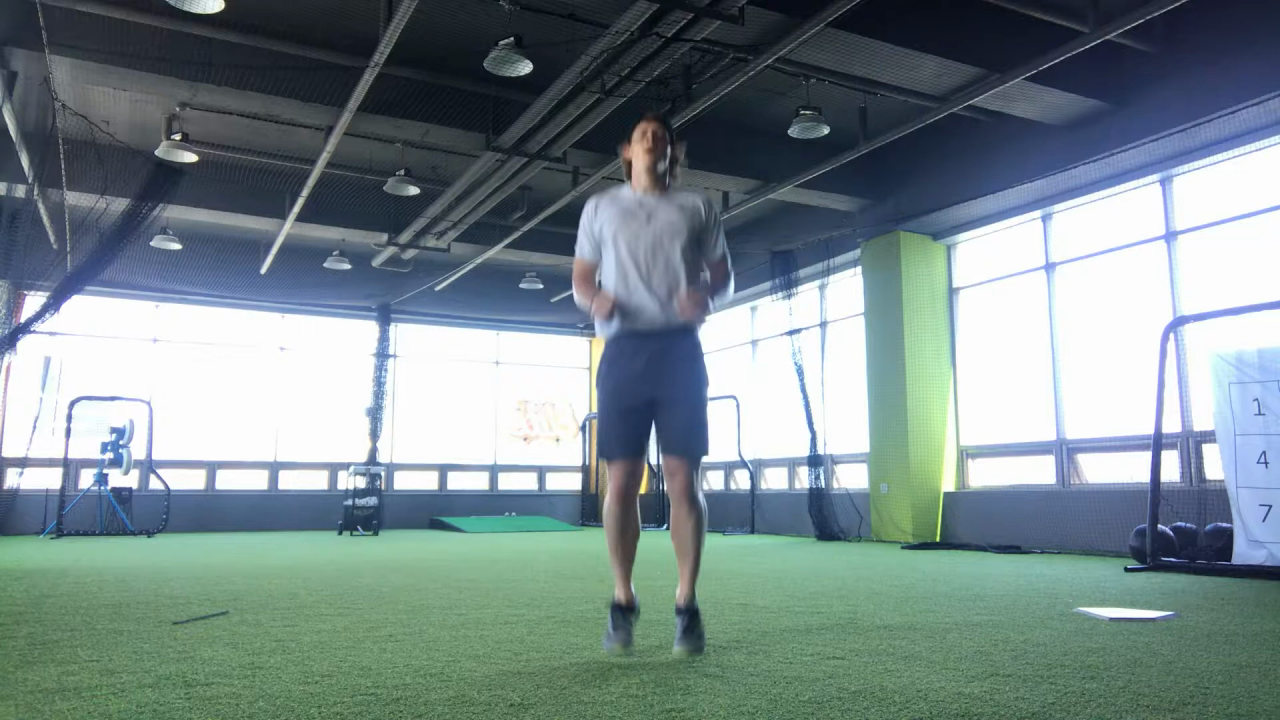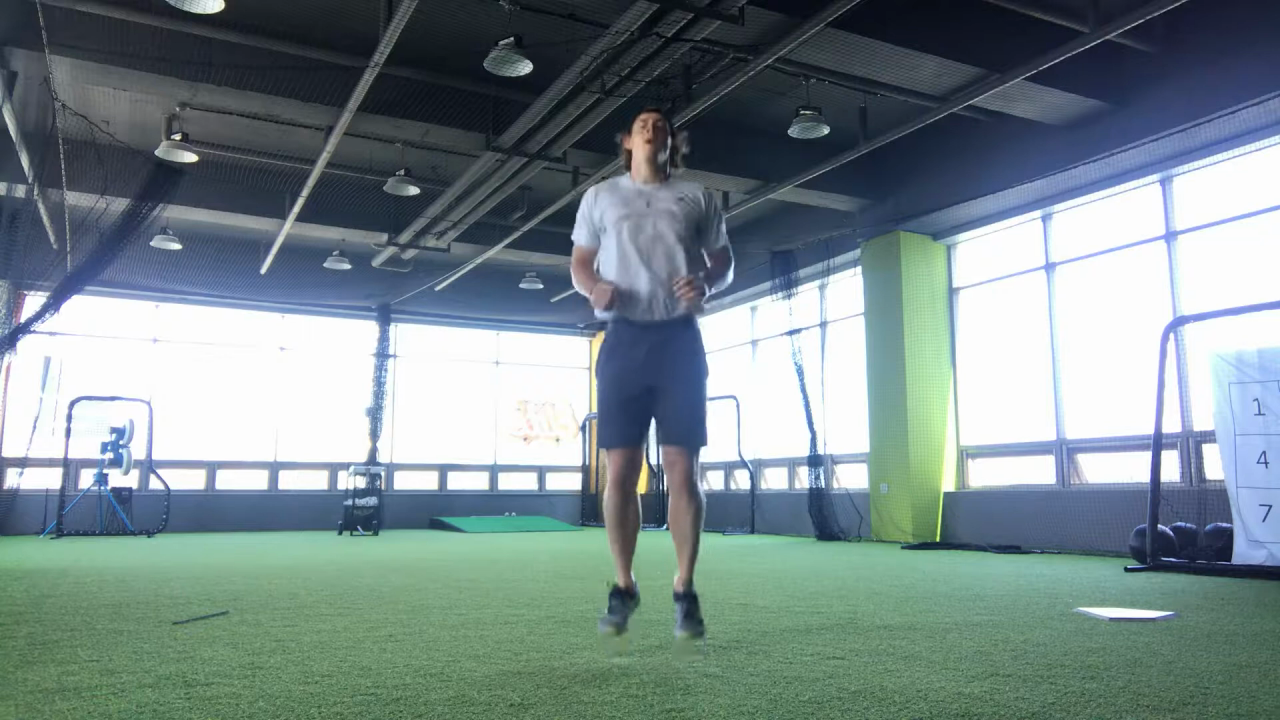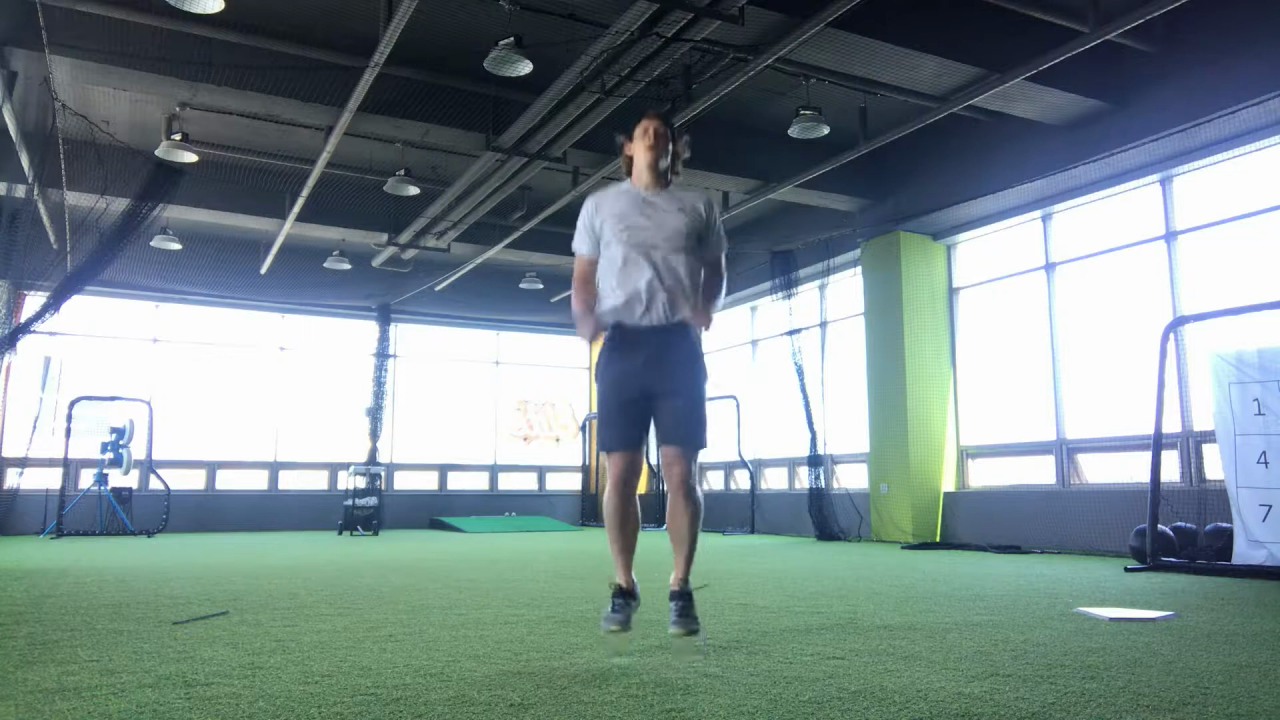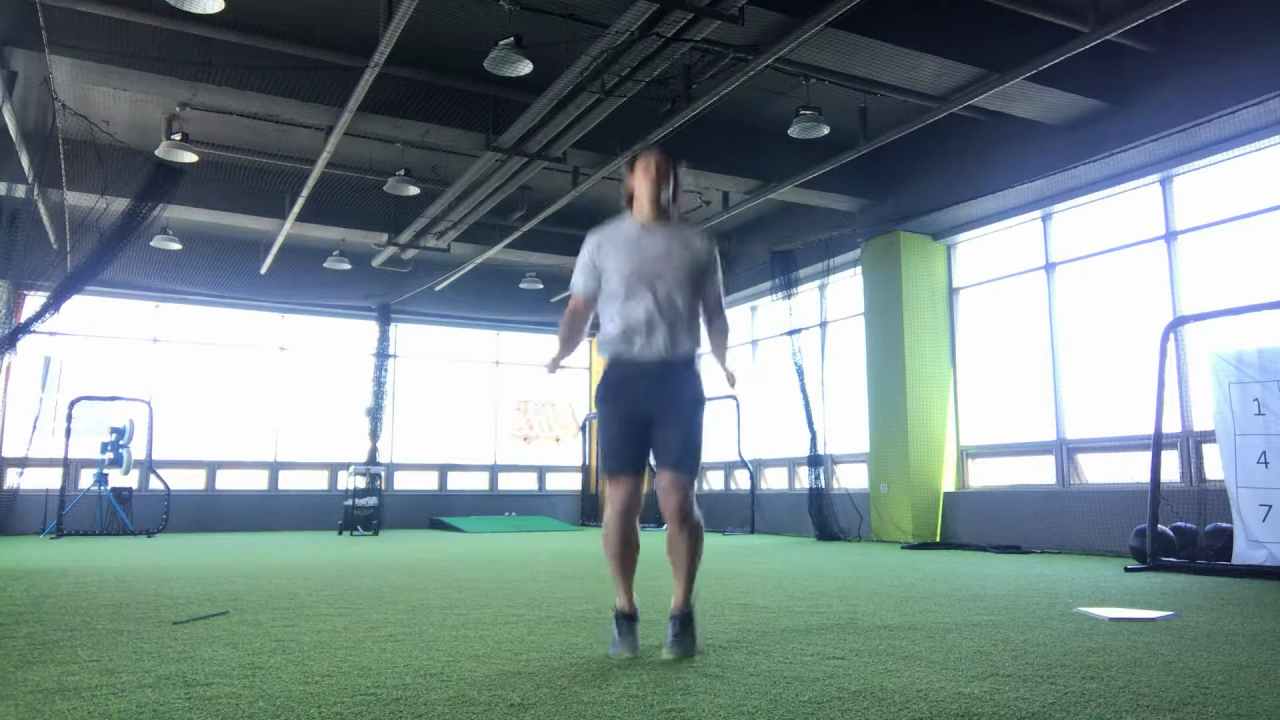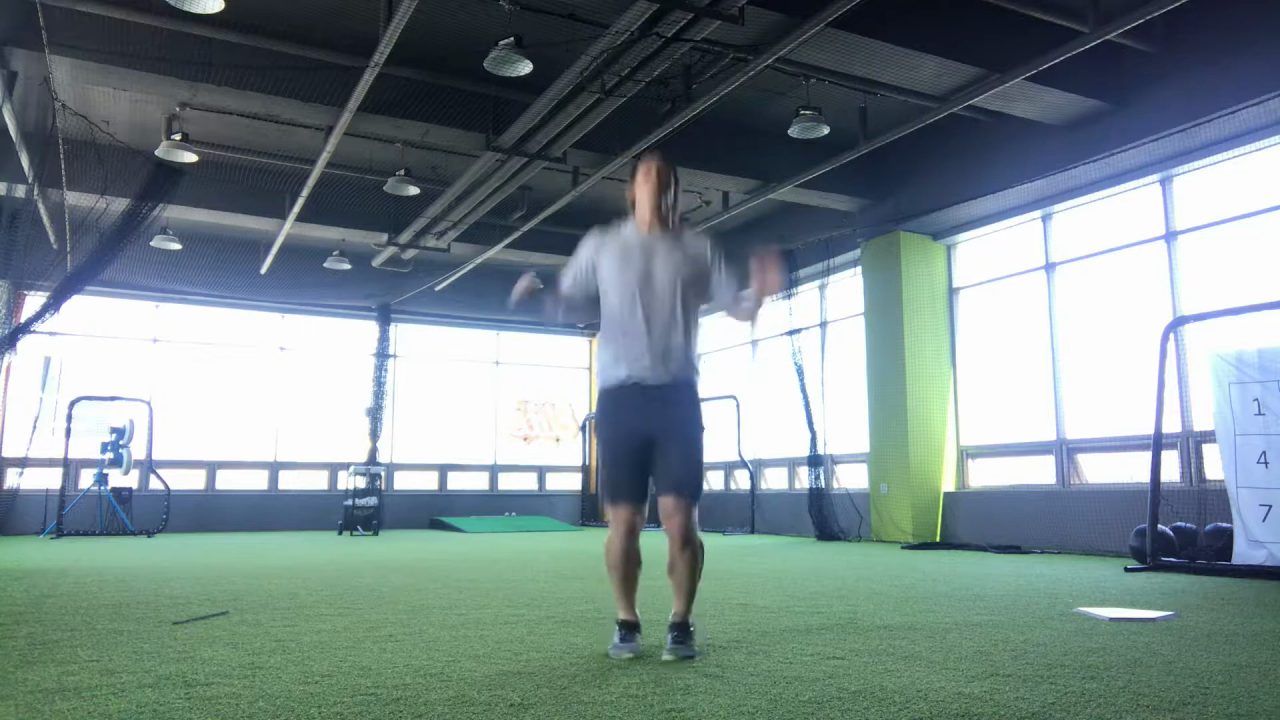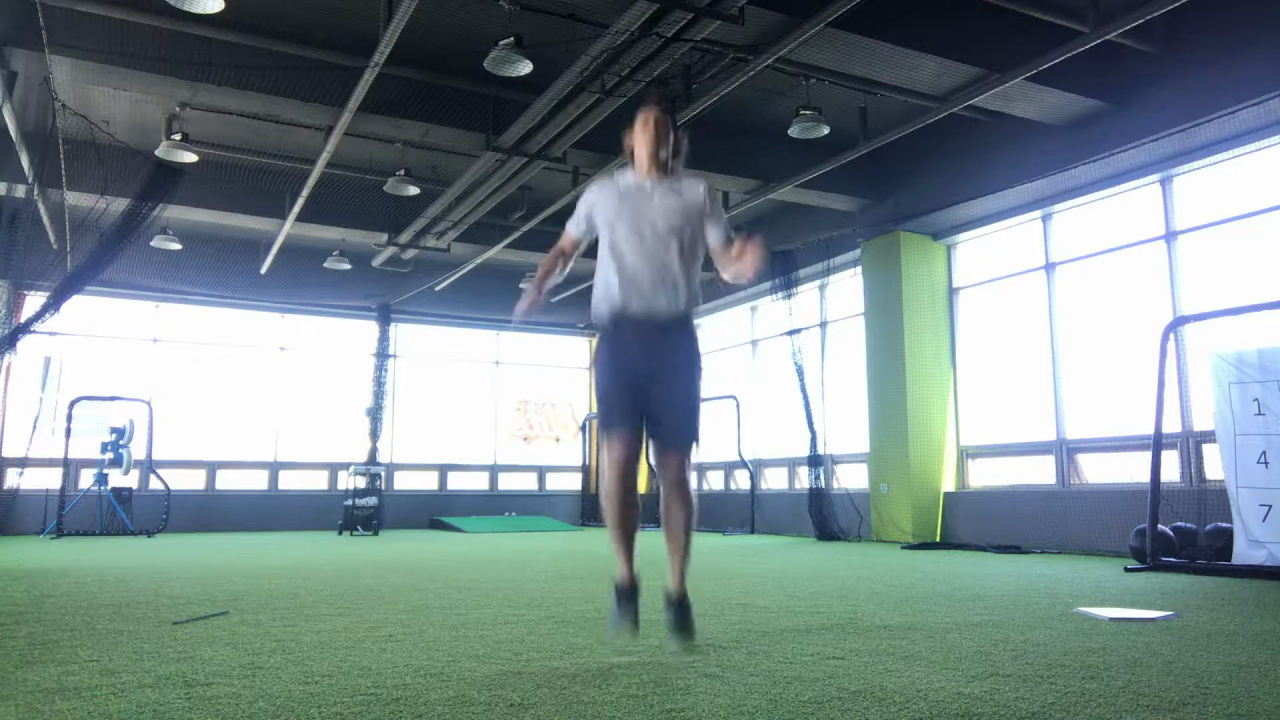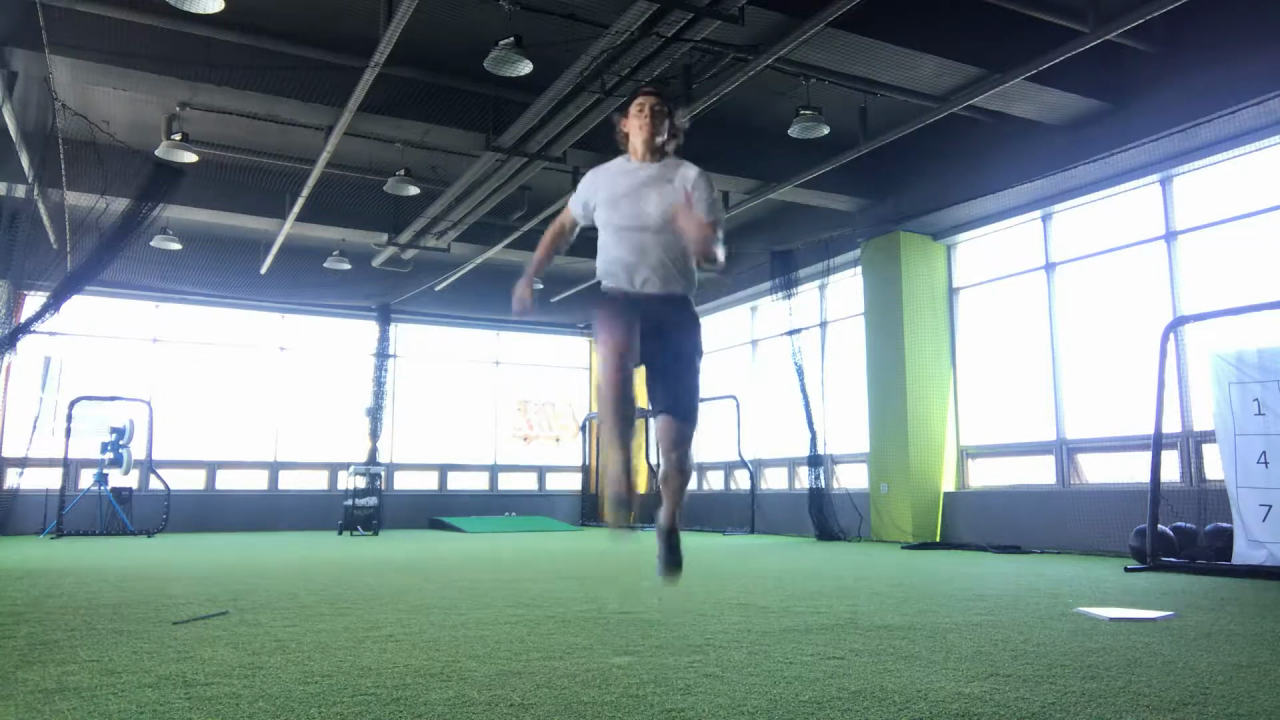
dt=0.1s
person 1, frame 1
left shoulder: (697, 207)
right shoulder: (601, 207)
left elbow: (723, 275)
right elbow: (582, 275)
left wrist: (708, 297)
right wrist: (594, 299)
left hip: (679, 348)
right hip: (624, 350)
left knee: (683, 479)
right knee: (621, 483)
left ankle: (686, 605)
right ankle: (623, 600)
person 1, frame 2
left shoulder: (697, 197)
right shoulder: (600, 196)
left elbow: (724, 261)
right elbow: (579, 262)
left wrist: (706, 282)
right wrist: (593, 287)
left hip: (679, 339)
right hip: (623, 340)
left knee: (681, 469)
right knee: (620, 470)
left ankle: (684, 591)
right ankle: (623, 586)
person 1, frame 3
left shoulder: (698, 207)
right shoulder: (600, 205)
left elbow: (715, 272)
right elbow: (583, 272)
left wrist: (707, 305)
right wrist: (585, 314)
left hip: (678, 345)
right hip: (623, 347)
left knee: (679, 470)
right knee: (620, 472)
left ankle: (681, 589)
right ankle: (624, 586)
person 1, frame 4
left shoulder: (697, 243)
right shoulder: (602, 240)
left elbow: (714, 312)
right elbow: (579, 309)
left wrist: (723, 358)
right wrist: (563, 350)
left hip: (677, 379)
right hip: (622, 379)
left knee: (678, 498)
right knee: (622, 501)
left ankle: (681, 612)
right ankle: (625, 611)
person 1, frame 5
left shoulder: (699, 251)
right shoulder: (600, 246)
left elbow: (736, 307)
right elbow: (568, 298)
left wrist: (759, 291)
right wrist: (532, 291)
left hip: (676, 400)
right hip: (622, 399)
left knee: (680, 521)
right knee: (622, 523)
left ankle: (680, 622)
right ankle: (626, 622)
person 1, frame 6
left shoulder: (696, 194)
right shoulder: (601, 193)
left elbow: (728, 268)
right elbow: (567, 247)
left wrist: (746, 261)
right wrist: (536, 289)
left hip: (675, 339)
right hip: (619, 334)
left knee: (674, 473)
right knee: (620, 459)
left ankle: (678, 593)
right ankle: (625, 581)
person 1, frame 7
left shoulder: (692, 177)
right shoulder: (597, 179)
left elbow: (711, 254)
right elbow: (564, 224)
left wrist: (705, 242)
right wrist: (531, 273)
left hip: (673, 310)
right hip: (618, 306)
left knee: (675, 438)
right knee: (615, 352)
left ankle: (667, 523)
right ankle: (619, 486)
